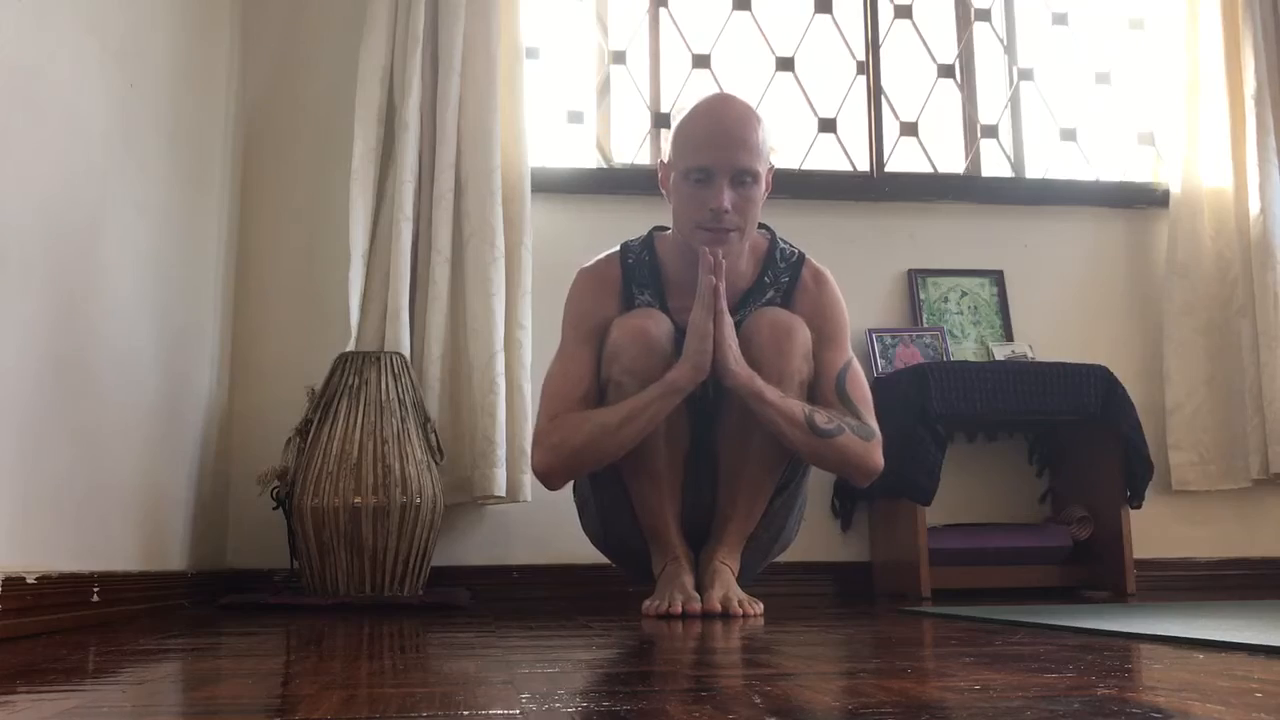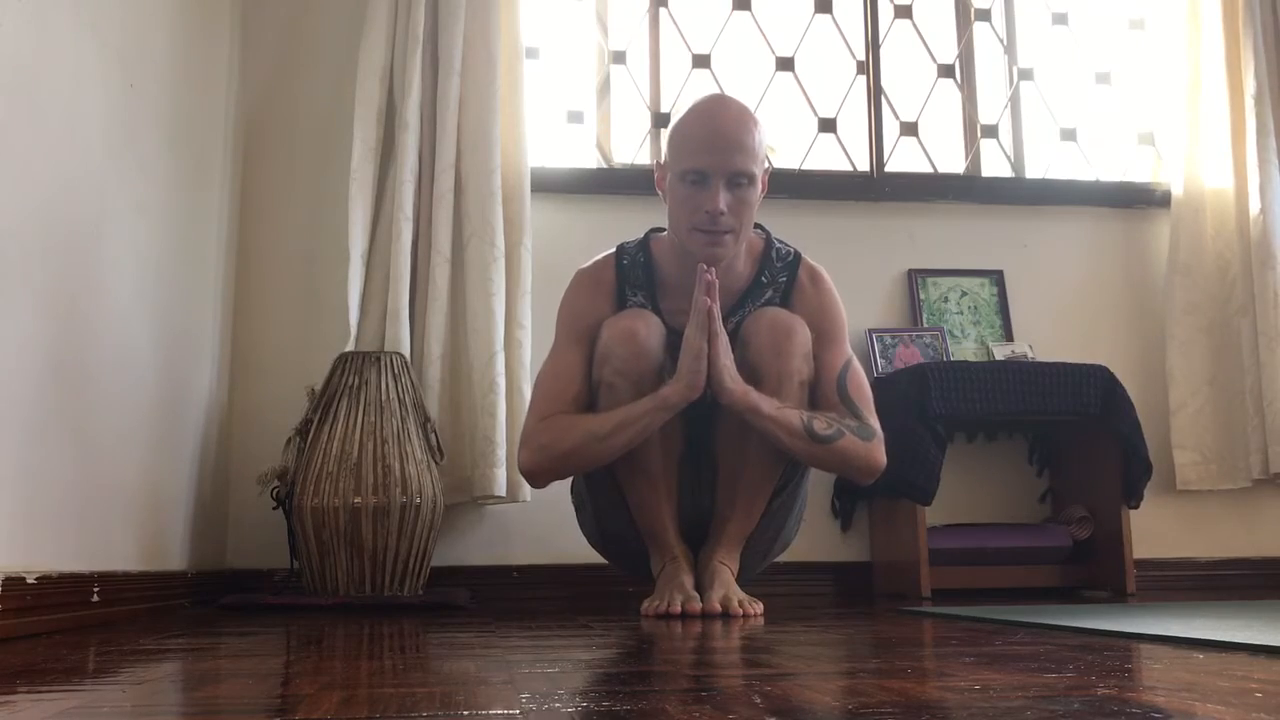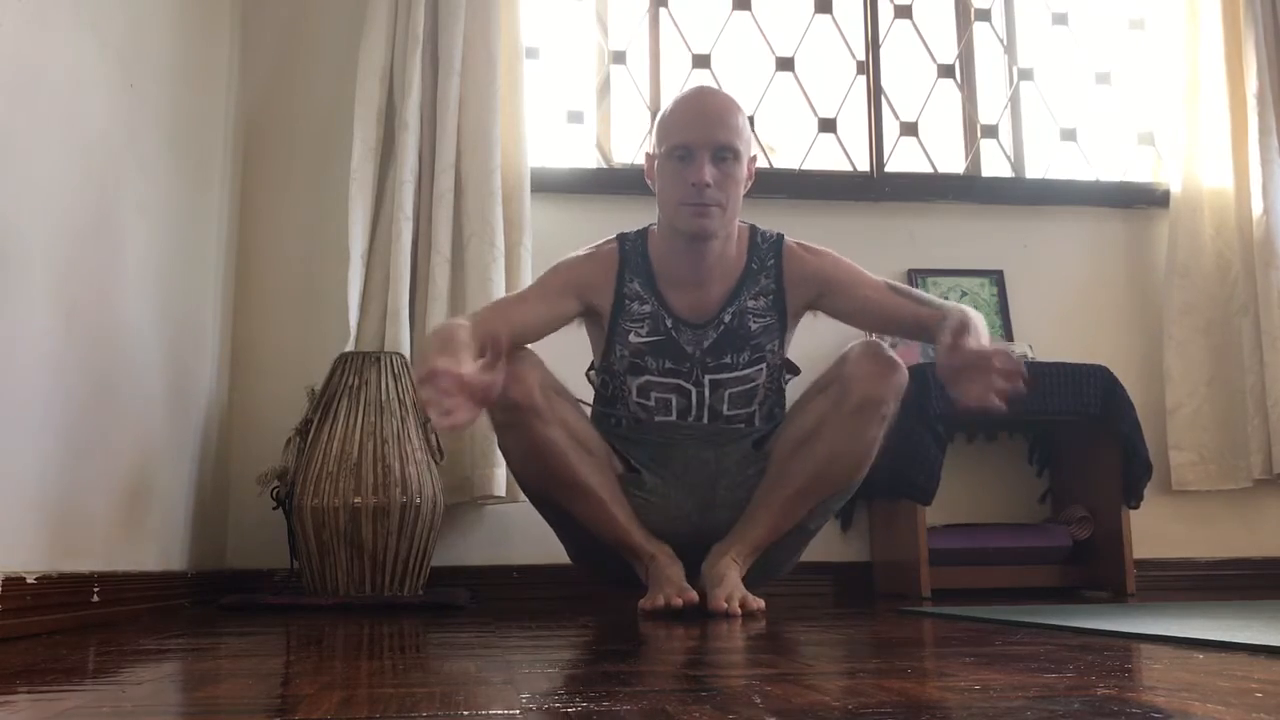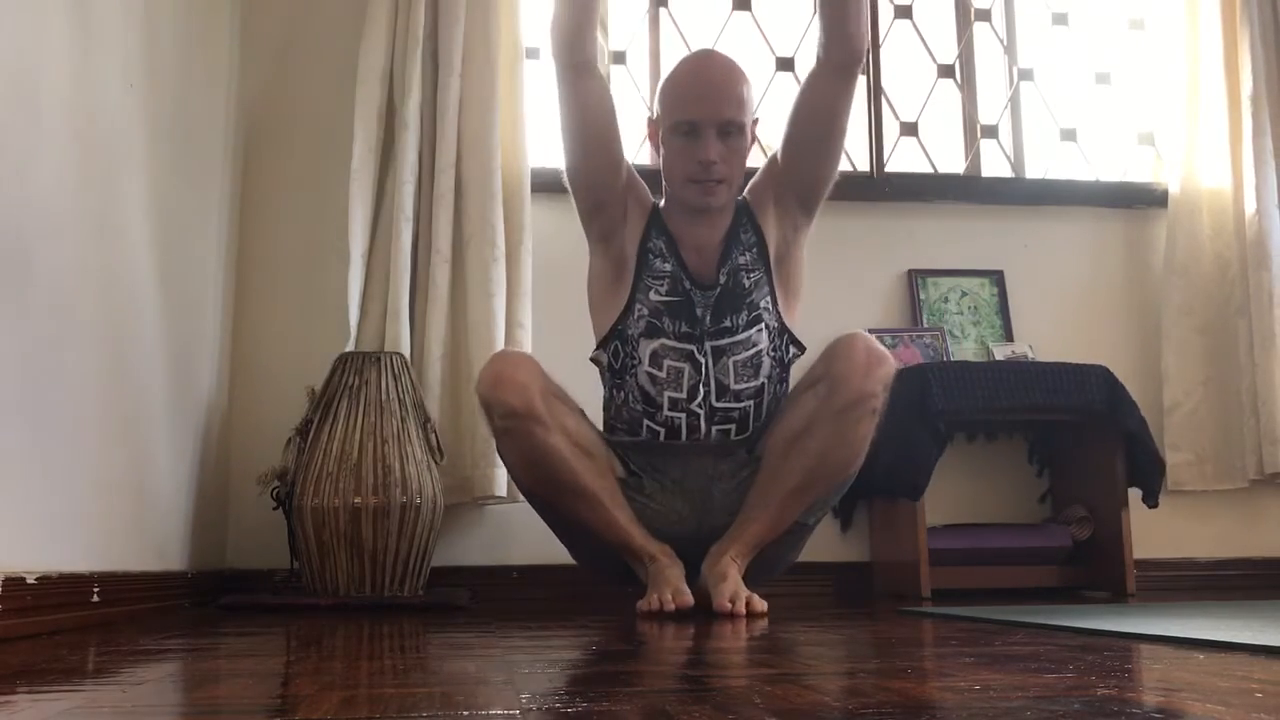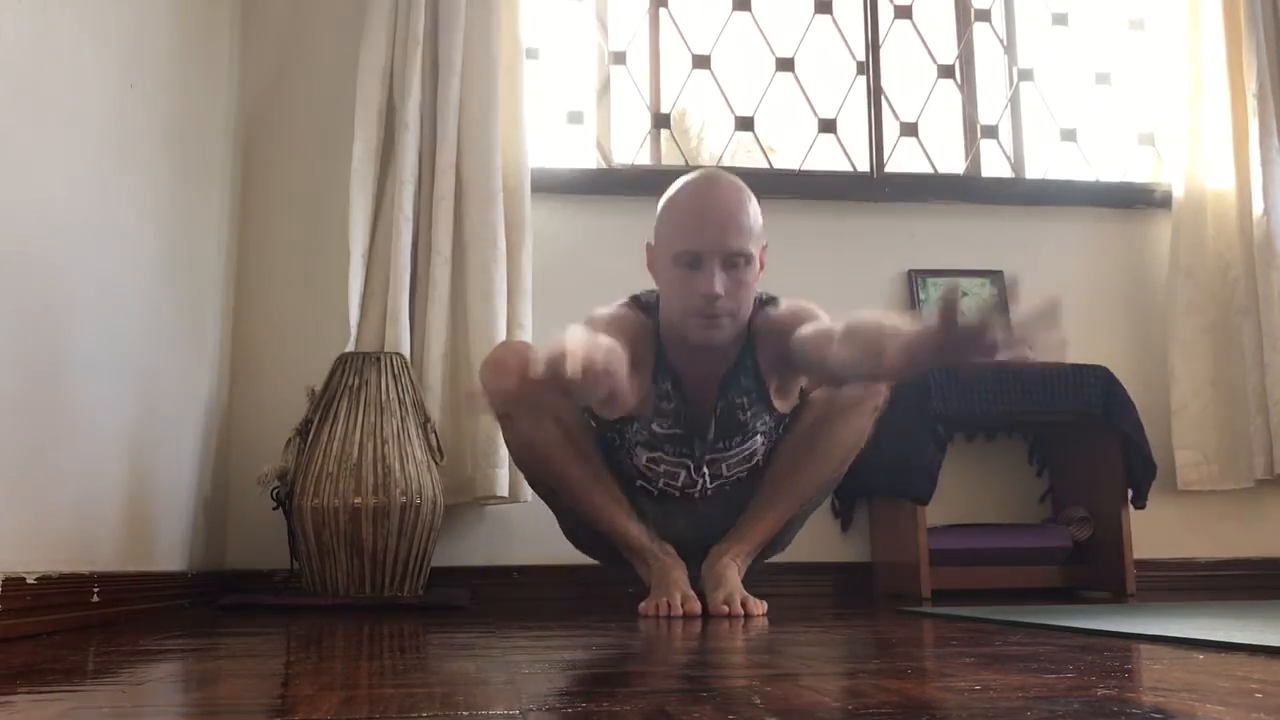
dt=1s
person 1, frame 1
left shoulder: (806, 286)
right shoulder: (605, 282)
left elbow: (866, 458)
right elbow: (550, 460)
left wrist: (742, 375)
right wrist: (682, 374)
left hip: (751, 519)
right hip: (636, 518)
left knee: (782, 333)
right knee: (638, 333)
left ankle: (723, 560)
right ankle: (671, 561)
person 1, frame 2
left shoulder: (803, 286)
right shoulder: (601, 284)
left elbow: (868, 455)
right elbow: (537, 457)
left wrist: (739, 391)
right wrist: (675, 391)
left hip: (752, 521)
right hip: (633, 521)
left knee: (781, 331)
right knee: (628, 335)
left ankle: (722, 559)
right ankle: (670, 560)
person 1, frame 3
left shoulder: (793, 269)
right shoulder: (603, 273)
left elbow: (951, 319)
right elbow: (467, 334)
left wrist: (964, 351)
right wrist: (457, 367)
left hip: (758, 515)
right hip: (624, 515)
left knee: (876, 370)
right knee: (512, 377)
left ankle: (732, 558)
right ankle: (653, 559)
person 1, frame 4
left shoulder: (777, 218)
right shoulder: (619, 224)
left elbow: (842, 58)
right elbow: (575, 63)
left hip: (760, 512)
right hip: (627, 511)
left knee: (864, 363)
right knee: (506, 381)
left ankle: (732, 558)
right ankle: (654, 559)
person 1, frame 5
left shoulder: (782, 331)
right shoulder: (630, 327)
left elbow: (846, 344)
right elbow: (598, 346)
left wrist: (923, 342)
right wrist: (575, 355)
left hip: (750, 521)
right hip: (631, 521)
left knee: (884, 368)
right knee: (510, 369)
left ankle: (731, 558)
right ankle: (656, 561)
